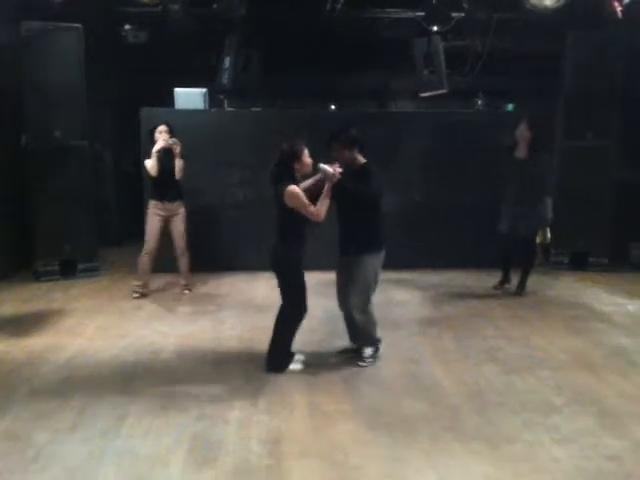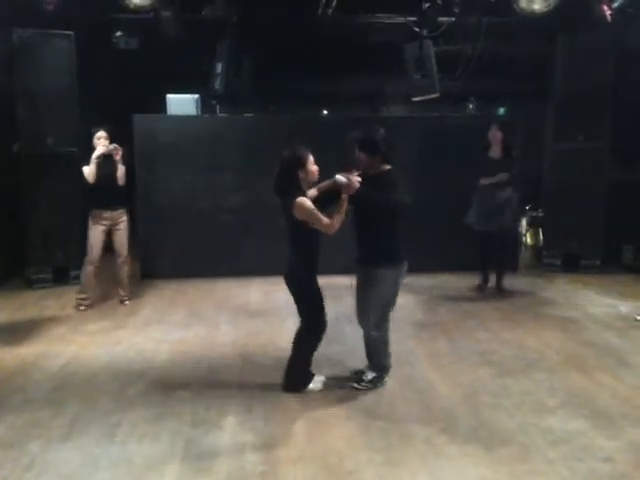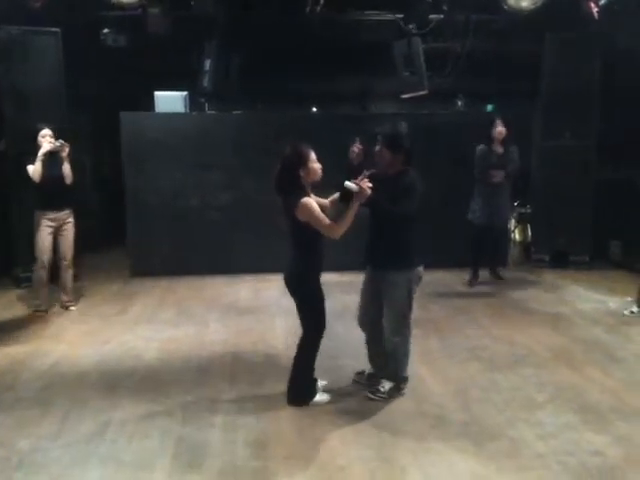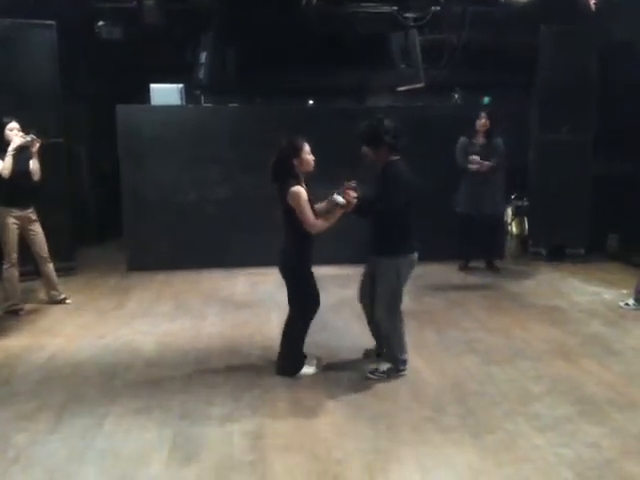
dt=1s
person 1, frame 1
left shoulder: (369, 175)
right shoulder: (345, 176)
left elbow: (367, 199)
left wrist: (339, 182)
left hip: (369, 250)
right hip: (347, 248)
left knee: (359, 301)
right knee: (345, 301)
left ankle: (372, 344)
right ankle: (358, 343)
person 1, frame 2
left shoulder: (391, 181)
right shoulder: (365, 179)
left elbow: (394, 206)
left wrist: (358, 193)
left hip: (388, 263)
right hip: (367, 260)
left knee: (376, 319)
right knee: (365, 317)
left ankle: (378, 370)
right ankle: (375, 365)
person 1, frame 3
left shoulder: (410, 182)
right shoulder: (378, 177)
left elbow: (399, 216)
right elbow: (347, 197)
left wrist: (370, 198)
right wrist: (355, 167)
left hip: (402, 267)
right hip: (377, 263)
left knee: (395, 326)
right knee: (368, 320)
left ankle: (396, 380)
right ankle: (379, 369)
person 1, frame 4
left shoulder: (397, 175)
right shoulder: (385, 171)
left elbow: (388, 211)
left wrist: (358, 205)
right wrist: (358, 200)
left hip: (398, 253)
right hip: (382, 250)
left knee: (387, 309)
right knee: (368, 299)
left ankle: (397, 362)
right ankle: (383, 347)
person 2, frame 1
left shoulder: (289, 186)
right shoulder: (290, 190)
left elbow: (302, 188)
right elbow: (318, 215)
left wrist: (322, 176)
right wrist: (329, 185)
left hip: (286, 254)
right hip: (288, 257)
left knee: (290, 304)
right knee: (298, 307)
left ankle: (281, 353)
right ankle: (278, 360)
person 2, frame 2
left shoulder: (298, 196)
right shoulder: (299, 203)
left elbow: (316, 191)
right elbow: (330, 227)
left wrist: (338, 181)
right wrist: (346, 195)
left hip: (300, 271)
right hip: (302, 274)
left knee: (310, 323)
right knee: (315, 325)
left ankle: (299, 374)
right ankle: (295, 379)
person 2, frame 3
left shoulder: (302, 196)
right shoulder: (303, 203)
left elbow: (327, 205)
right elbow: (334, 231)
right wrist: (357, 201)
left hip: (302, 273)
right hip: (304, 276)
left knee: (314, 326)
right knee: (313, 330)
left ankle: (304, 380)
right ankle: (301, 392)
person 2, frame 4
left shoulder: (294, 187)
right shoulder: (295, 190)
left elbow: (315, 212)
right elbow: (313, 226)
left wrist: (336, 198)
right wrist: (340, 210)
left hip: (297, 258)
right hip: (296, 260)
left knee: (309, 305)
right knee: (302, 309)
left ankle: (294, 356)
right ankle: (290, 364)
person 3, frame 1
left shoulder: (175, 153)
right shoulder: (150, 154)
left elbow: (179, 175)
right elbow: (153, 172)
left wrist: (177, 155)
right wrist: (155, 152)
left hip: (176, 205)
right hip: (156, 205)
left knee: (181, 247)
right knee: (150, 247)
left ankle: (185, 283)
right ankle: (140, 286)
person 3, frame 2
left shoulder: (115, 160)
right shoulder: (89, 161)
left elbow: (121, 182)
right elbow: (91, 179)
left wrist: (119, 161)
right wrist: (95, 157)
left hip: (119, 213)
right hip: (98, 215)
left knee: (123, 255)
right knee: (92, 257)
left ankle: (124, 294)
right ankle: (84, 298)
person 3, frame 3
left shoulder: (59, 159)
right shoulder: (33, 161)
left elbow: (69, 180)
right elbow: (36, 178)
left wrist: (65, 158)
right wrist: (41, 154)
left hip: (66, 214)
right hip: (44, 216)
left knee: (66, 259)
right knee: (42, 261)
left ankle: (67, 299)
right ankle: (40, 304)
person 3, frame 4
left shoulder: (26, 153)
left elbow: (36, 177)
left wrist: (34, 154)
left hip: (29, 211)
left knee: (43, 254)
left ankle: (55, 294)
person 4, frame 1
left shoulder: (540, 158)
right shoulder: (510, 156)
left elbow: (546, 187)
right elbow: (507, 183)
left wrist: (547, 211)
right wrist: (505, 203)
left hip: (531, 209)
right hip: (510, 206)
left knee: (527, 244)
right knee: (506, 243)
left ankle: (523, 282)
right ankle: (505, 277)
person 4, frame 2
left shoulder: (510, 158)
right shoulder: (481, 157)
left elbow: (514, 183)
right elbow: (475, 180)
left wrist: (503, 191)
right wrist: (494, 179)
left hip: (503, 206)
right hip: (483, 205)
left knee: (502, 243)
right knee: (483, 243)
left ankle: (499, 280)
right ankle: (484, 278)
person 4, frame 3
left shoulder: (511, 150)
right shoulder: (482, 149)
left elbow: (513, 170)
right elbow: (480, 173)
left wrist: (498, 174)
right wrist: (496, 175)
left hip: (502, 197)
right hip: (484, 196)
left knee: (500, 234)
right knee: (479, 234)
left ankle: (494, 268)
right ankle: (474, 272)
person 4, frame 4
left shoulder: (496, 143)
right shoulder: (464, 142)
left elbow: (498, 163)
right elbow: (462, 163)
left wrist: (485, 164)
right wrist: (480, 167)
left hip: (490, 190)
right hip: (469, 190)
left knee: (491, 225)
right knee: (467, 225)
left ankle: (489, 260)
right ankle: (465, 259)
